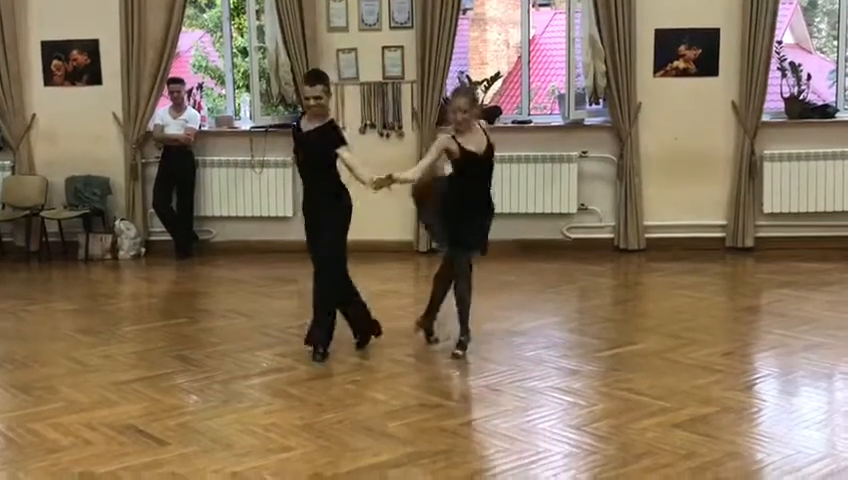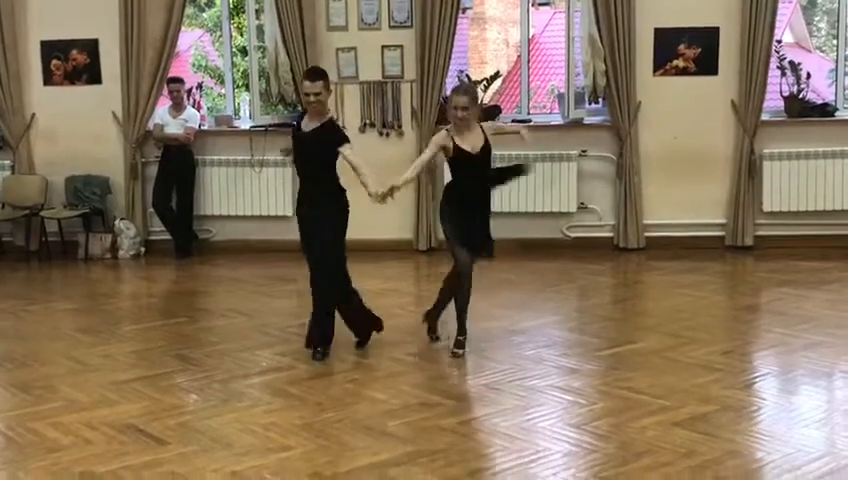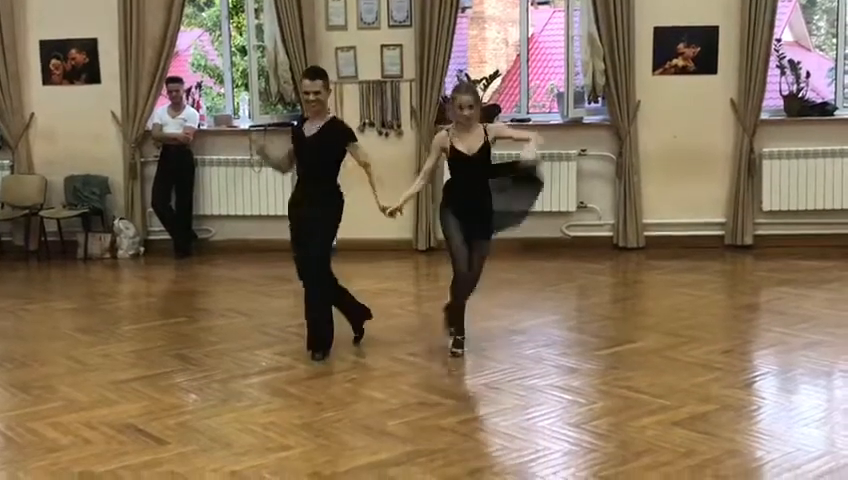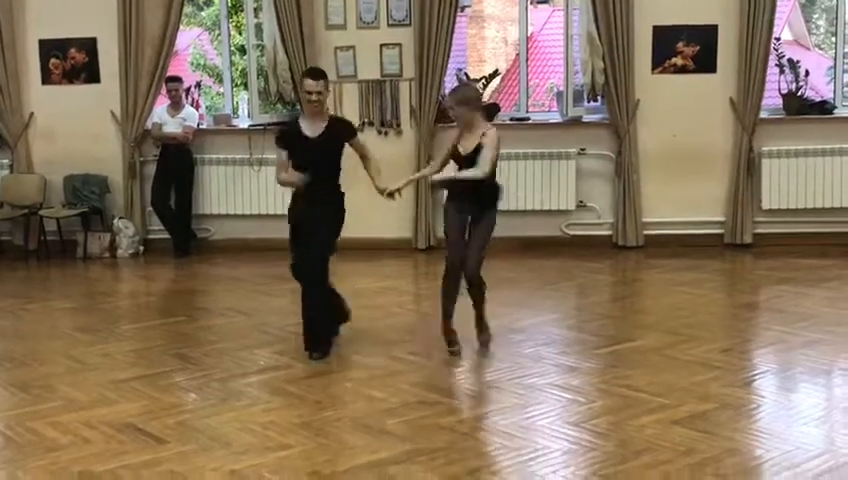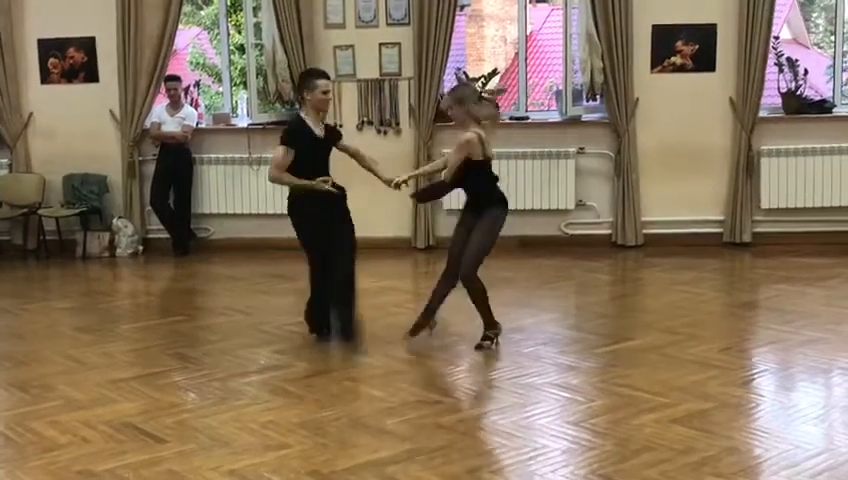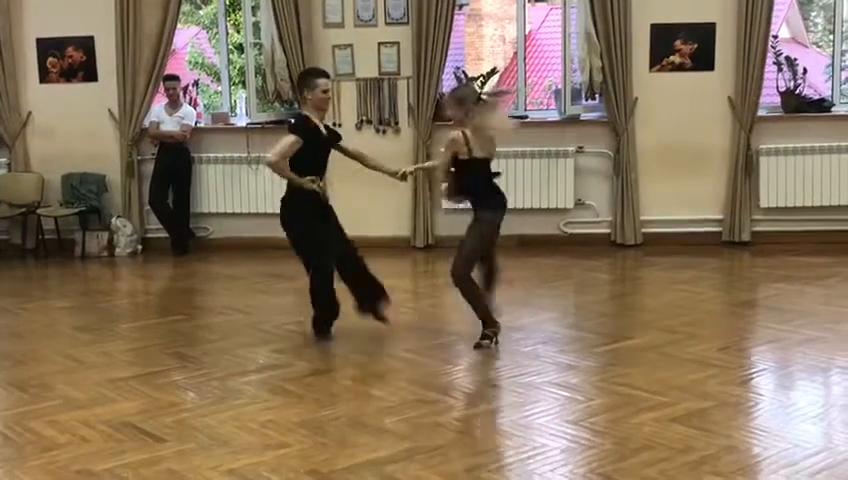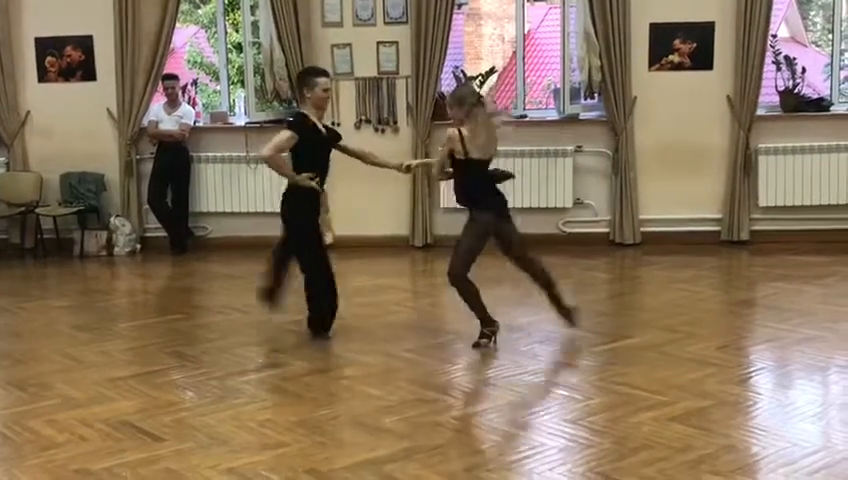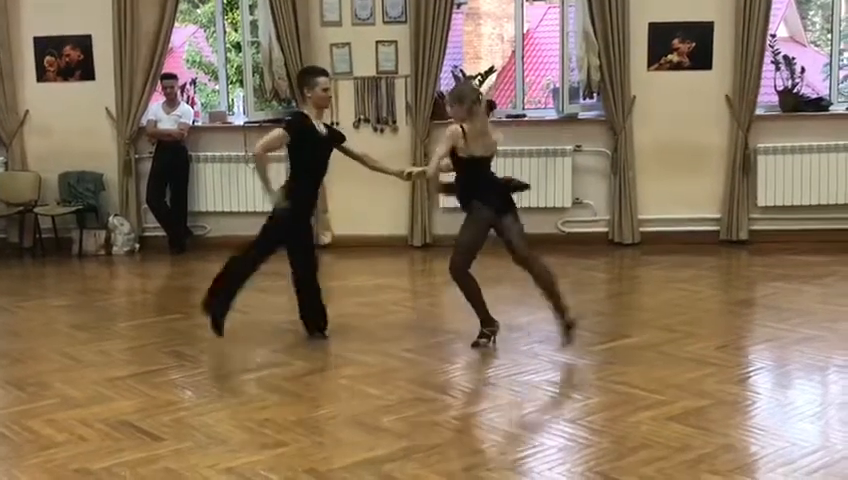
dt=0.1s
person 1, frame 1
left shoulder: (331, 131)
right shoulder: (301, 122)
left elbow: (349, 160)
left wrist: (370, 180)
right wrist: (300, 159)
left hip: (334, 205)
right hip: (312, 204)
left knee: (328, 270)
right knee: (330, 271)
left ankle: (320, 339)
right ankle: (364, 325)
person 1, frame 2
left shoulder: (333, 128)
right shoulder: (301, 120)
left elbow: (354, 160)
left wrist: (371, 189)
left hip: (331, 203)
right hip: (307, 203)
left knee: (329, 269)
right knee: (327, 270)
left ankle: (320, 339)
right ankle: (365, 323)
person 1, frame 3
left shoulder: (338, 129)
right shoulder: (300, 128)
left elbow: (365, 163)
right elbow: (286, 166)
left wrist: (377, 199)
right wrist: (266, 155)
left hip: (326, 205)
right hip: (300, 204)
left knee: (315, 269)
right knee: (309, 270)
left ankle: (320, 340)
right ankle: (356, 313)
person 1, frame 4
left shoulder: (340, 126)
right shoulder: (289, 131)
left elbow: (365, 155)
right elbow: (281, 174)
left wrist: (378, 182)
right wrist: (290, 176)
left hip: (329, 204)
right hip: (302, 206)
left knee: (312, 266)
right knee: (303, 268)
left ankle: (318, 338)
right ankle: (335, 312)
person 1, frame 5
left shoulder: (329, 131)
right shoulder: (294, 130)
left elbow: (354, 154)
right elbow: (275, 174)
left wrist: (382, 177)
right wrist: (311, 184)
left hip: (331, 201)
right hip: (304, 205)
left knee: (342, 261)
right knee: (323, 265)
left ankle: (345, 323)
right ankle: (320, 322)
person 1, frame 6
left shoulder: (324, 130)
right shoulder: (302, 126)
left elbow: (354, 154)
right elbow: (273, 159)
left wrist: (390, 171)
right wrist: (300, 181)
left hip: (315, 204)
right hip: (300, 206)
left knee: (344, 252)
right knee: (321, 265)
right ankle: (323, 323)
person 1, frame 7
left shoulder: (324, 130)
right shoulder: (300, 124)
left elbow: (357, 153)
right elbow: (268, 154)
left wrist: (394, 166)
right wrist: (296, 179)
left hip: (309, 202)
right hip: (300, 204)
right knee: (317, 265)
right ankle: (319, 322)
person 1, frame 8
left shoulder: (328, 130)
right shoulder: (298, 123)
left elbow: (358, 156)
right elbow: (260, 151)
left wrist: (394, 171)
right wrist: (273, 191)
left hip: (301, 203)
right hip: (292, 203)
right knee: (304, 264)
person 2, frame 1
left shoulder: (483, 129)
right shoulder: (447, 141)
right elbow: (417, 172)
right wrist: (393, 177)
left hip: (479, 208)
right hip: (457, 209)
left knee: (452, 264)
right knee: (460, 268)
left ankle: (428, 318)
right ankle: (463, 333)
person 2, frame 2
left shoulder: (487, 129)
right shoulder: (442, 138)
left elbow: (516, 130)
right elbow: (415, 169)
left wrist: (520, 131)
right wrist: (395, 186)
left hip: (479, 208)
right hip: (455, 208)
left knee: (462, 268)
right knee: (463, 267)
left ankle: (434, 313)
right ankle: (460, 332)
person 2, frame 3
left shoulder: (491, 131)
right shoulder: (443, 138)
left elbow: (532, 138)
right elbow: (423, 178)
left wrist: (530, 149)
right wrist: (402, 201)
left hip: (482, 207)
right hip: (453, 208)
left knee: (473, 273)
right knee: (462, 270)
left ankle: (453, 312)
right ankle: (457, 331)
person 2, frame 4
left shoulder: (489, 134)
right shoulder: (461, 135)
left elbow: (483, 171)
right elbow: (438, 165)
left wrist: (452, 175)
right wrist: (405, 183)
left hip: (484, 204)
right hip: (458, 202)
left knee: (471, 267)
right knee: (453, 265)
left ankle: (481, 323)
right ankle: (447, 326)
person 2, frame 5
left shoulder: (468, 138)
right shoulder: (475, 133)
left elbow: (447, 176)
right elbow: (445, 162)
left wrist: (449, 170)
right wrist: (410, 175)
left hip: (490, 208)
right hip: (474, 204)
left knee: (466, 270)
right knee: (453, 264)
left ankle: (491, 327)
right ankle: (428, 315)
person 2, frame 6
left shoulder: (457, 137)
right shoulder: (486, 131)
left elbow: (444, 171)
left wrist: (453, 186)
right wrist: (419, 167)
left hip: (487, 207)
right hip: (486, 200)
left knee: (460, 271)
right knee: (484, 256)
left ankle: (490, 325)
right ankle: (486, 300)
person 2, frame 7
left shoulder: (453, 135)
right shoulder: (486, 132)
left elbow: (438, 172)
left wrist: (450, 173)
right wrist: (422, 162)
left hip: (482, 209)
right hip: (493, 204)
left knee: (456, 273)
right knee: (523, 259)
left ankle: (488, 324)
right ankle: (561, 307)
person 2, frame 8
left shoulder: (455, 131)
right shoulder: (484, 129)
left elbow: (433, 171)
left wrist: (431, 173)
right wrist: (421, 170)
left hip: (481, 206)
right hip: (498, 199)
left knee: (458, 268)
right knee: (527, 258)
left ankle: (488, 324)
right ankle: (562, 314)
person 3, frame 1
left shoulder: (193, 114)
right shoulder: (161, 113)
left elbow: (187, 140)
right elbow: (156, 136)
left wrist: (166, 138)
right wrist: (177, 136)
left hip: (184, 158)
right hip: (167, 158)
left knee: (184, 203)
right knee: (159, 202)
left ankle: (184, 243)
right ankle: (185, 237)
person 3, frame 2
left shoulder: (192, 114)
right shoulder: (161, 112)
left elbow: (187, 139)
right elbow: (155, 135)
left wrist: (165, 137)
right wrist: (176, 136)
left hip: (184, 158)
right hip: (167, 157)
left knee: (184, 202)
right knee: (159, 201)
left ankle: (184, 243)
right ankle: (185, 236)
person 3, frame 3
left shoulder: (191, 113)
right shoulder: (160, 112)
left elbow: (186, 139)
right elbow: (154, 135)
left wrist: (165, 137)
right wrist: (175, 135)
left hip: (183, 157)
right hip: (166, 157)
left knee: (183, 202)
right knee: (158, 201)
left ankle: (183, 242)
right ankle: (184, 236)
person 3, frame 4
left shoulder: (191, 112)
right shoulder: (159, 111)
left elbow: (186, 138)
right elbow: (154, 134)
left wrist: (164, 137)
right wrist: (175, 135)
left hip: (182, 157)
right hip: (165, 156)
left knee: (183, 201)
right knee: (158, 200)
left ankle: (182, 242)
right ankle: (184, 235)
person 3, frame 5
left shoulder: (190, 112)
right shoulder: (158, 110)
left elbow: (184, 138)
right elbow: (153, 134)
left wrist: (163, 136)
right wrist: (174, 134)
left hip: (181, 156)
right hip: (164, 156)
left knee: (182, 200)
right knee: (157, 200)
left ankle: (181, 241)
right ankle: (183, 234)
person 3, frame 6
left shoulder: (188, 111)
right shoulder: (157, 109)
left elbow: (183, 137)
right elbow: (151, 133)
left wrist: (161, 135)
right wrist: (173, 133)
left hip: (180, 155)
right hip: (163, 155)
left knee: (181, 199)
right knee: (155, 199)
left ankle: (180, 240)
right ankle: (182, 234)
person 3, frame 7
left shoulder: (187, 110)
right shoulder: (156, 108)
left elbow: (182, 136)
right elbow: (150, 132)
left wrist: (160, 134)
right wrist: (172, 132)
left hip: (179, 154)
right hip: (162, 154)
left knee: (179, 199)
right knee: (154, 198)
left ankle: (179, 239)
right ankle: (180, 233)
person 3, frame 8
left shoulder: (186, 110)
right shoulder: (155, 108)
left elbow: (181, 135)
right elbow: (149, 131)
left wrist: (159, 134)
right wrist: (170, 132)
left hip: (178, 154)
right hip: (161, 153)
left knee: (178, 198)
right knee: (153, 198)
left ankle: (177, 239)
right ankle: (179, 232)
